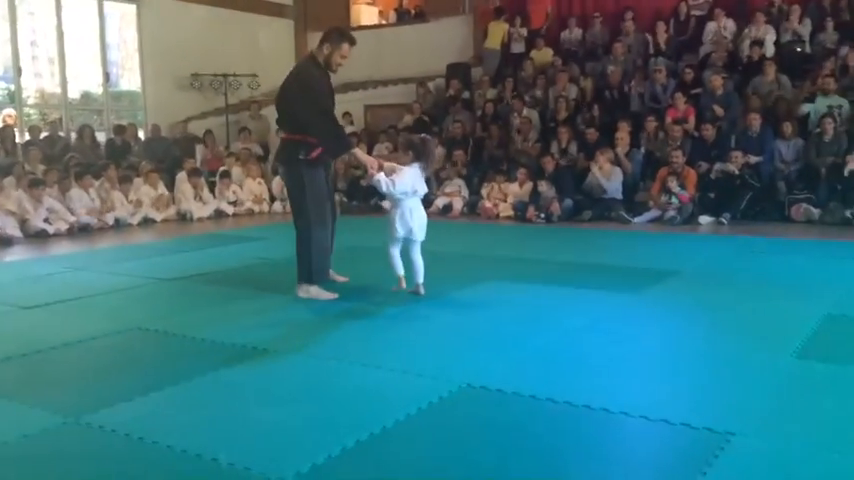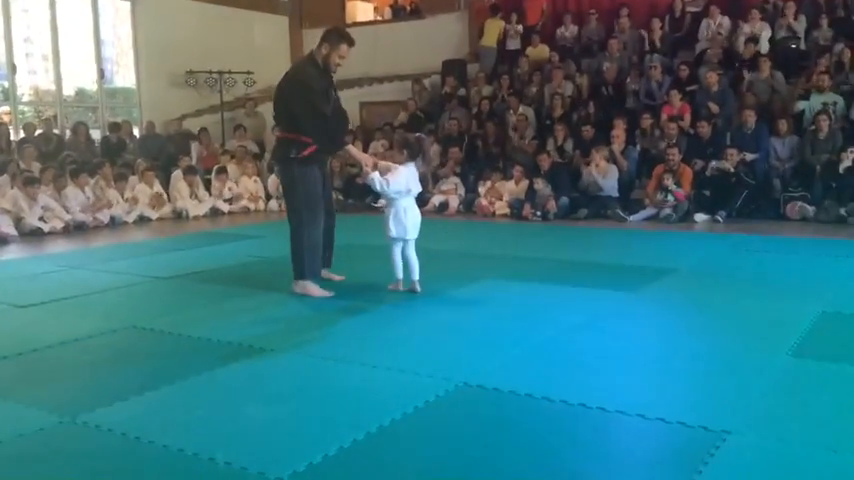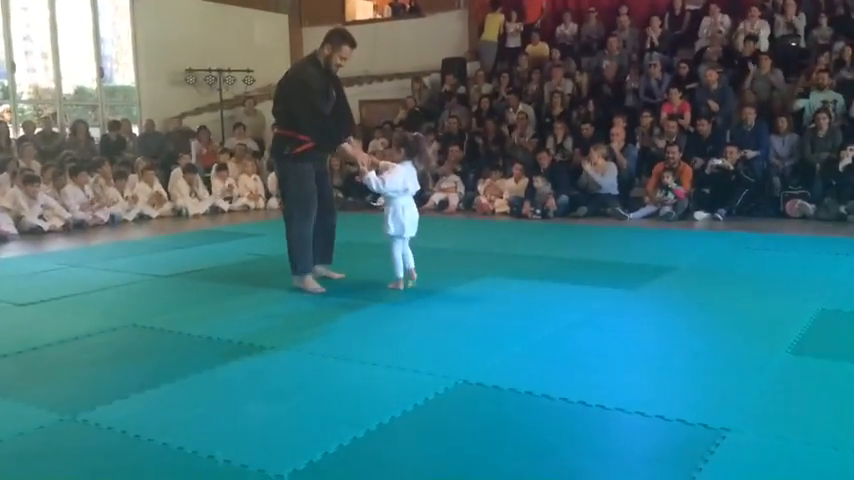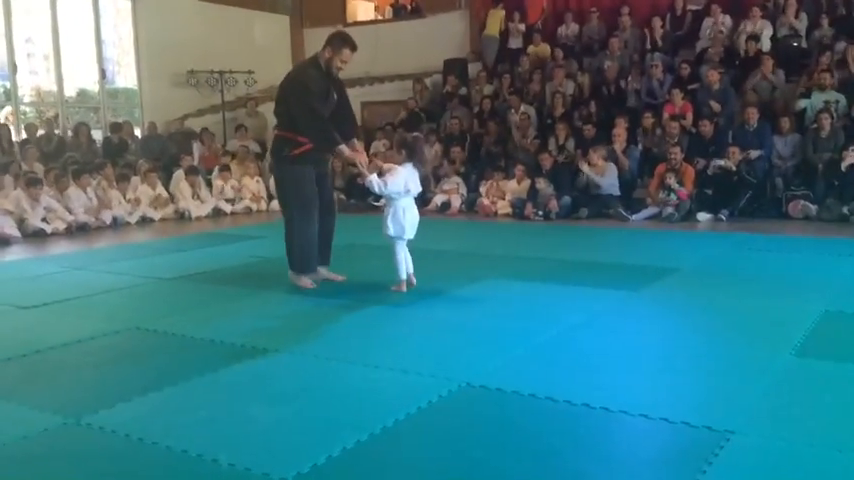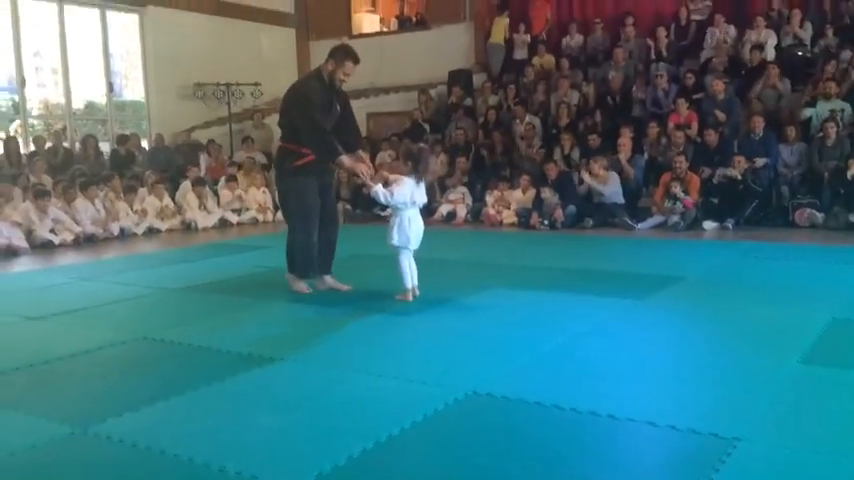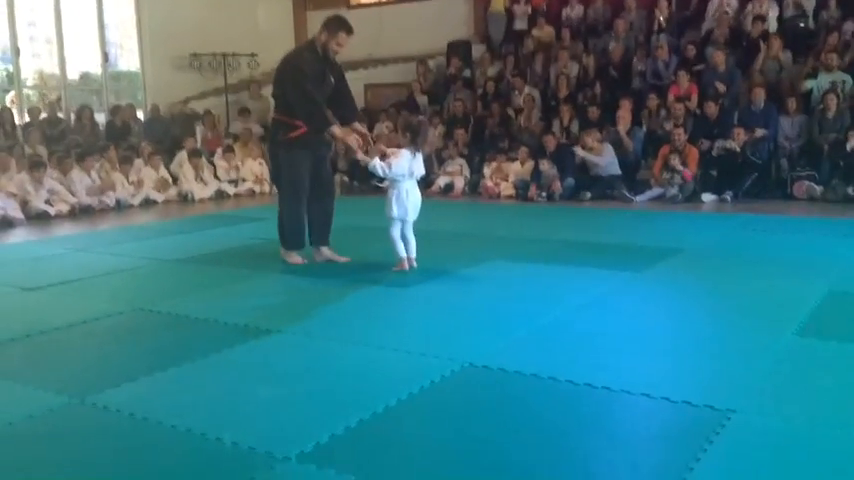
dt=0.1s
person 1, frame 1
left shoulder: (314, 71)
right shoulder: (307, 76)
left elbow: (322, 118)
right elbow: (324, 121)
left wrist: (333, 149)
right wrist: (358, 154)
left hip: (309, 151)
right hip: (301, 153)
left knee: (325, 214)
right knee: (312, 217)
left ankle: (321, 269)
right ankle: (308, 283)
person 1, frame 2
left shoulder: (322, 73)
right shoulder: (302, 77)
left elbow: (333, 113)
right elbow: (319, 122)
left wrist: (346, 147)
right wrist: (352, 152)
left hip: (314, 151)
right hip: (295, 153)
left knee: (325, 212)
right knee: (308, 216)
left ankle: (318, 267)
right ankle: (303, 279)
person 1, frame 3
left shoulder: (329, 76)
right shoulder: (302, 76)
left elbow: (339, 112)
right elbow: (317, 119)
left wrist: (351, 141)
left hip: (313, 149)
right hip: (292, 149)
left knee: (325, 209)
right knee: (301, 211)
left ankle: (319, 263)
right ankle: (302, 272)
person 1, frame 4
left shoulder: (332, 79)
right shoulder: (302, 78)
left elbow: (342, 114)
right elbow: (316, 121)
left wrist: (354, 143)
right wrist: (346, 152)
left hip: (315, 150)
right hip: (291, 151)
left knee: (325, 210)
right knee: (302, 212)
left ankle: (319, 266)
right ankle: (299, 270)
person 1, frame 5
left shoulder: (336, 91)
right shoulder: (304, 91)
left elbow: (346, 126)
right elbow: (316, 133)
left wrist: (359, 155)
right wrist: (347, 163)
left hip: (319, 162)
right hip: (295, 162)
left knee: (328, 221)
right knee: (304, 222)
left ankle: (324, 275)
right ankle: (296, 274)
person 1, frame 6
left shoulder: (329, 63)
right shoulder: (297, 62)
left elbow: (340, 97)
right elbow: (309, 104)
left wrist: (355, 125)
right wrist: (339, 133)
left hip: (313, 133)
right hip: (288, 134)
left knee: (323, 192)
right knee: (295, 194)
left ankle: (321, 247)
right ankle: (290, 247)
person 2, frame 1
left shoulder: (406, 173)
right shoulder: (418, 170)
left elbow: (389, 186)
right elbow: (397, 171)
left wrist: (375, 175)
right wrist: (382, 166)
left hip: (404, 214)
right hip: (417, 214)
left knee: (394, 249)
right knee: (415, 252)
left ankle: (401, 280)
right ankle: (419, 285)
person 2, frame 2
left shoulder: (400, 172)
right shoulder: (412, 169)
left elbow: (384, 185)
right elbow: (391, 169)
left wrist: (370, 173)
right wrist: (377, 164)
left hip: (399, 213)
right hip: (411, 212)
left knee: (396, 250)
right knee: (410, 250)
left ankle: (399, 282)
right ankle: (415, 283)
person 2, frame 3
left shoulder: (397, 171)
right shoulder: (410, 167)
left elbow: (380, 185)
right elbow: (389, 167)
left wrist: (366, 172)
right wrist: (374, 162)
left hip: (397, 211)
right hip: (409, 210)
left knee: (396, 248)
right knee: (404, 246)
left ankle: (399, 281)
right ankle: (411, 271)
person 2, frame 4
left shoulder: (398, 172)
right shoulder: (412, 170)
left elbow: (381, 186)
left wrist: (366, 174)
right wrist: (383, 167)
left hip: (398, 212)
right hip: (409, 211)
left knee: (399, 249)
right knee: (402, 247)
left ankle: (402, 283)
right ankle: (410, 276)
person 2, frame 5
left shoulder: (405, 183)
right shoulder: (418, 181)
left elbow: (387, 197)
left wrist: (371, 185)
right wrist: (388, 178)
left hip: (404, 222)
right hip: (415, 222)
left knee: (403, 259)
right knee: (409, 257)
left ankle: (408, 292)
right ankle: (414, 288)
person 2, frame 6
left shoulder: (403, 154)
right shoulder: (416, 153)
left elbow: (385, 169)
left wrist: (367, 160)
right wrist: (386, 151)
left hip: (401, 194)
right hip: (412, 193)
left knee: (395, 231)
right knee: (408, 230)
left ankle: (403, 261)
right ankle: (412, 259)
